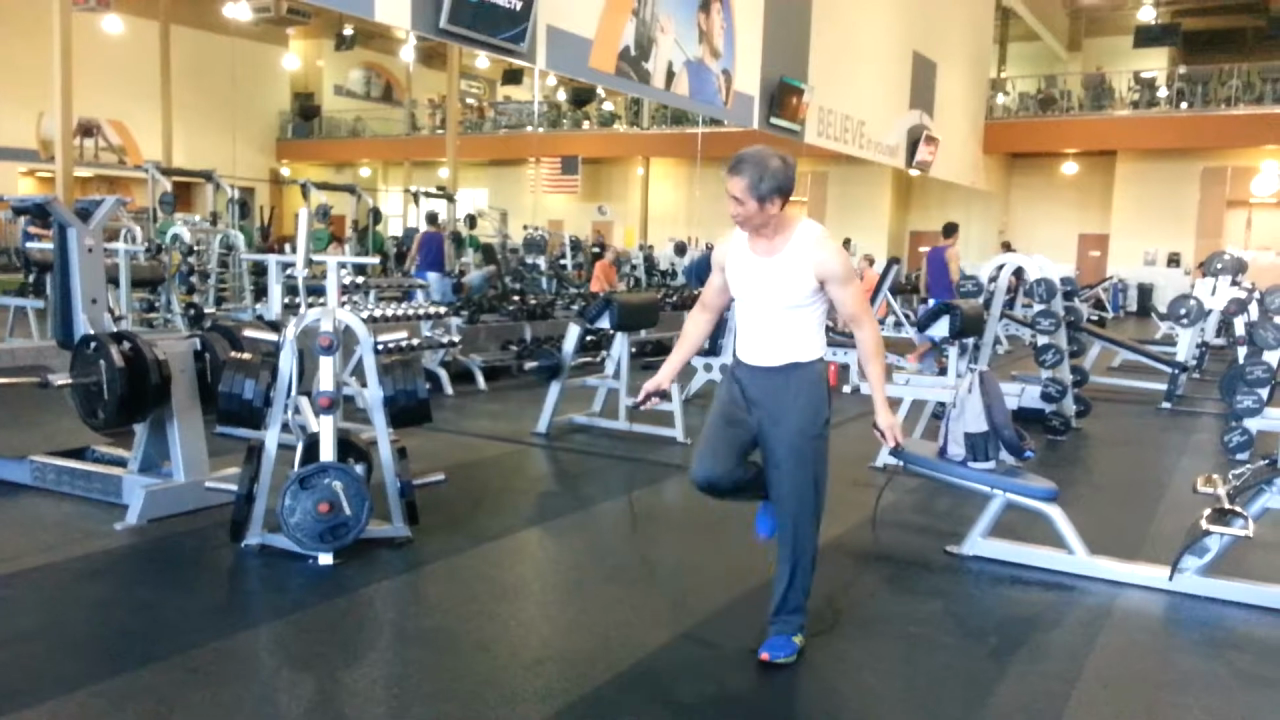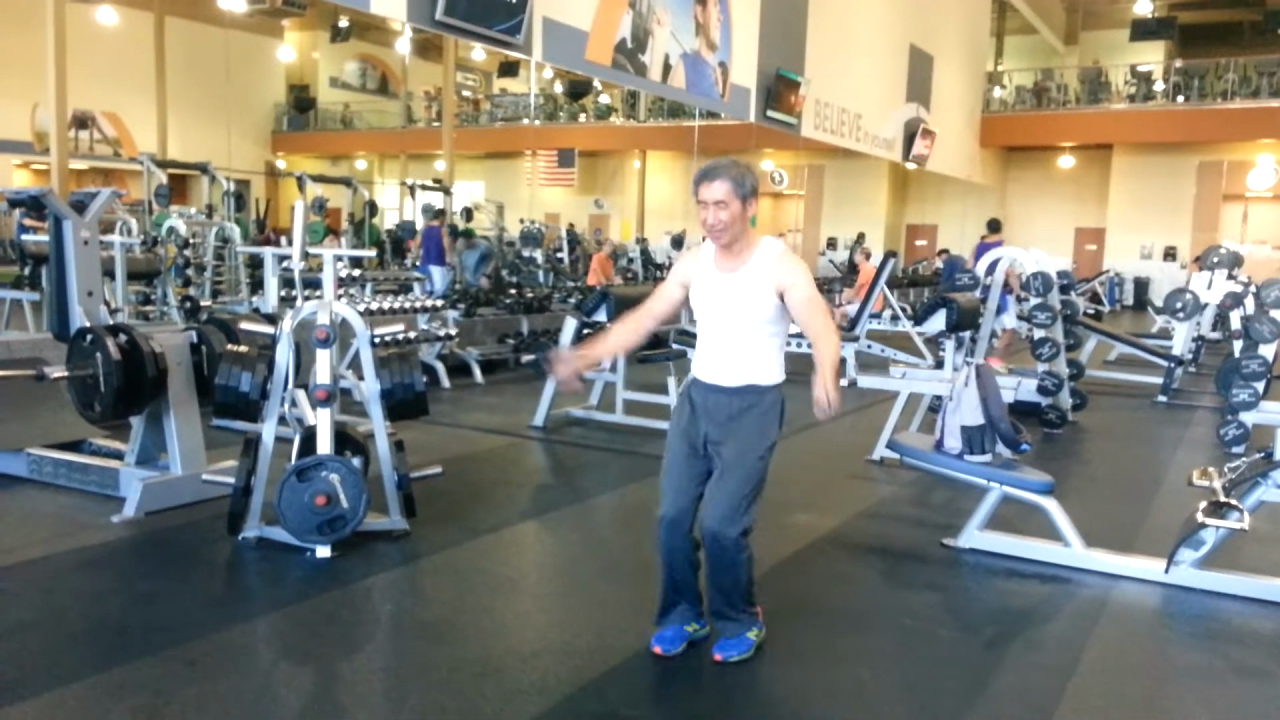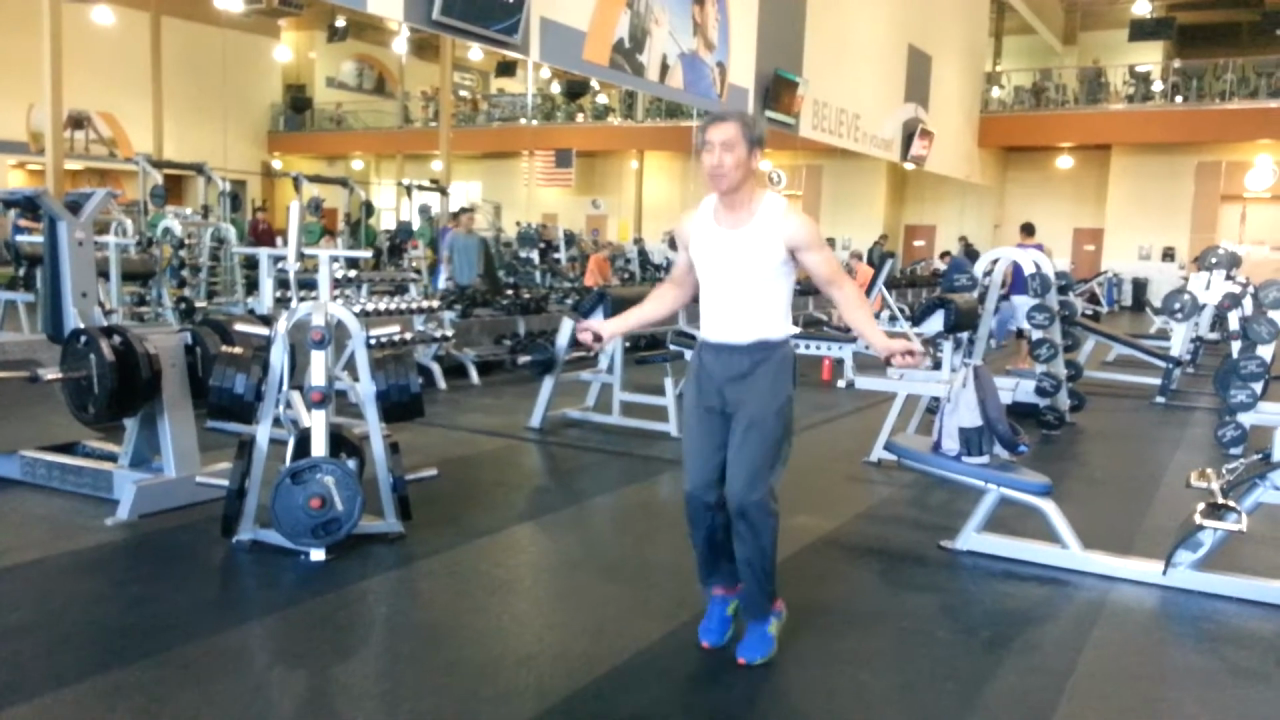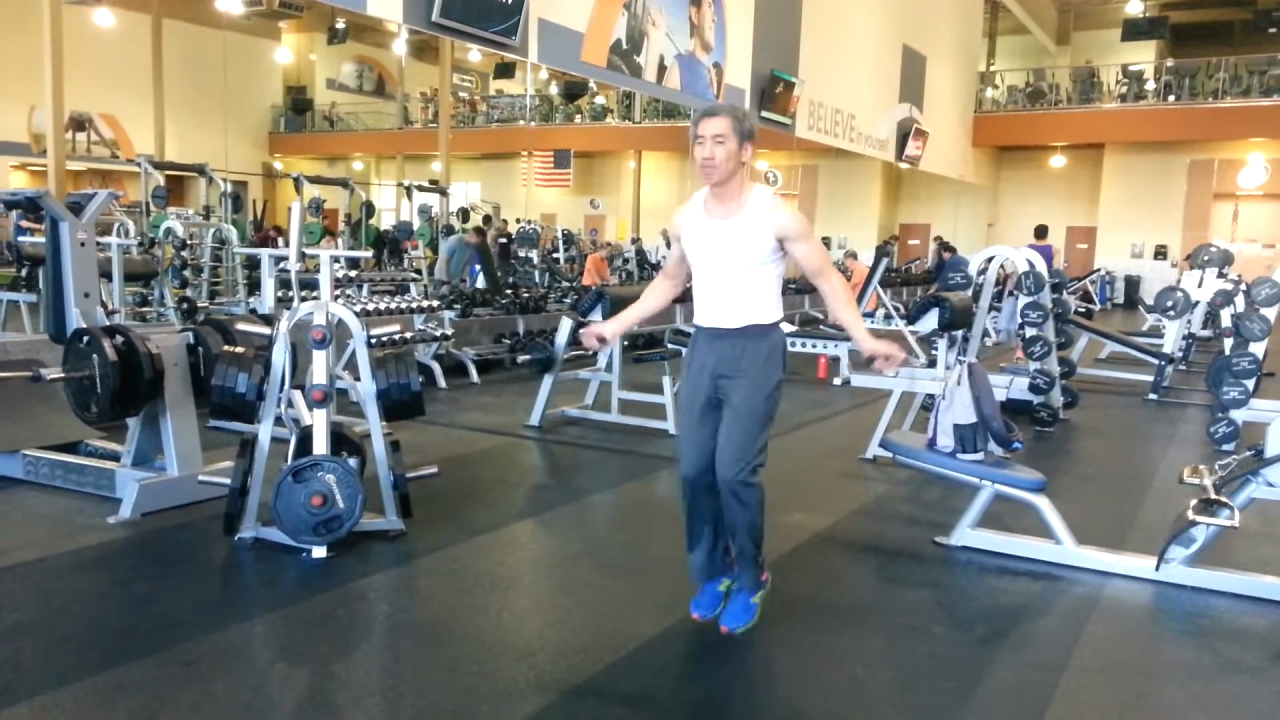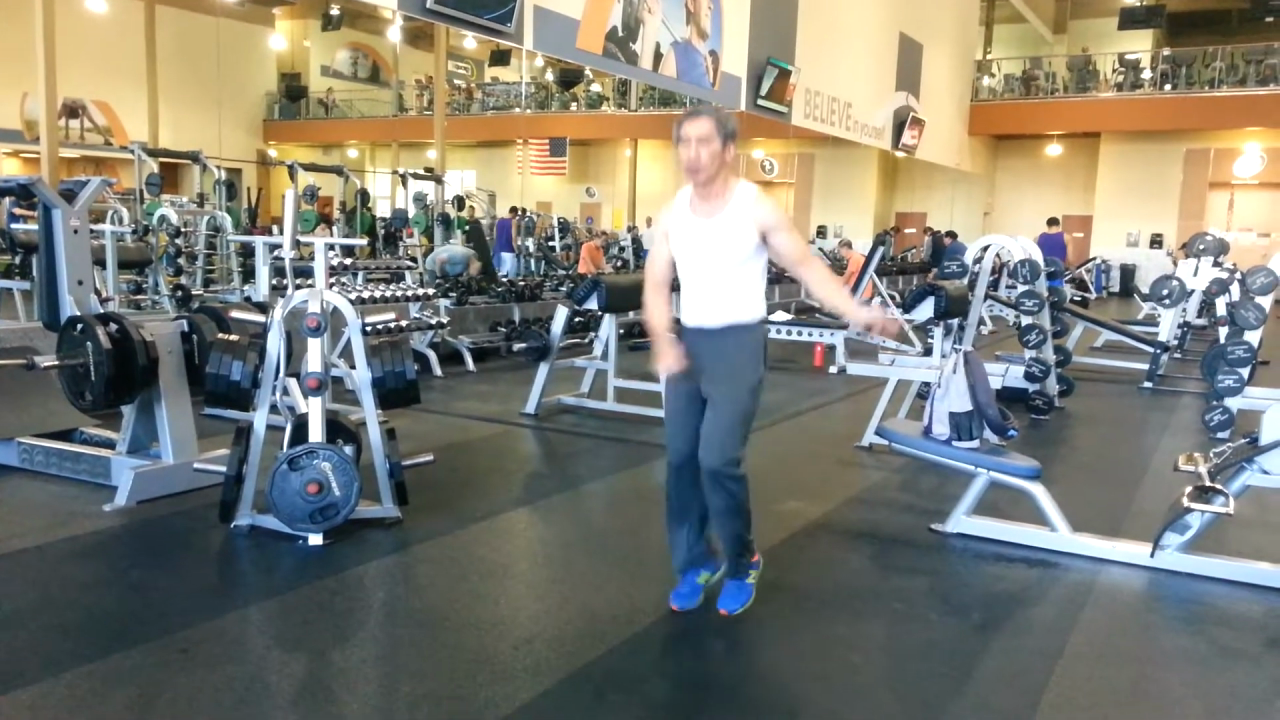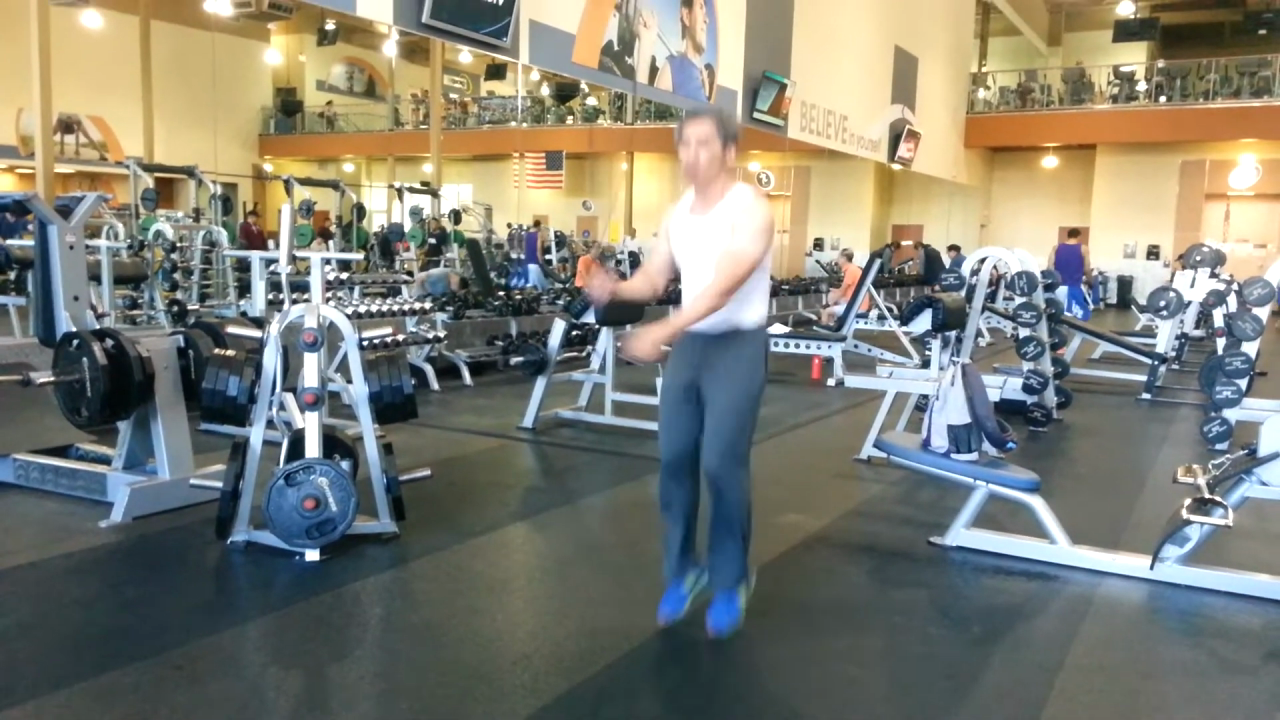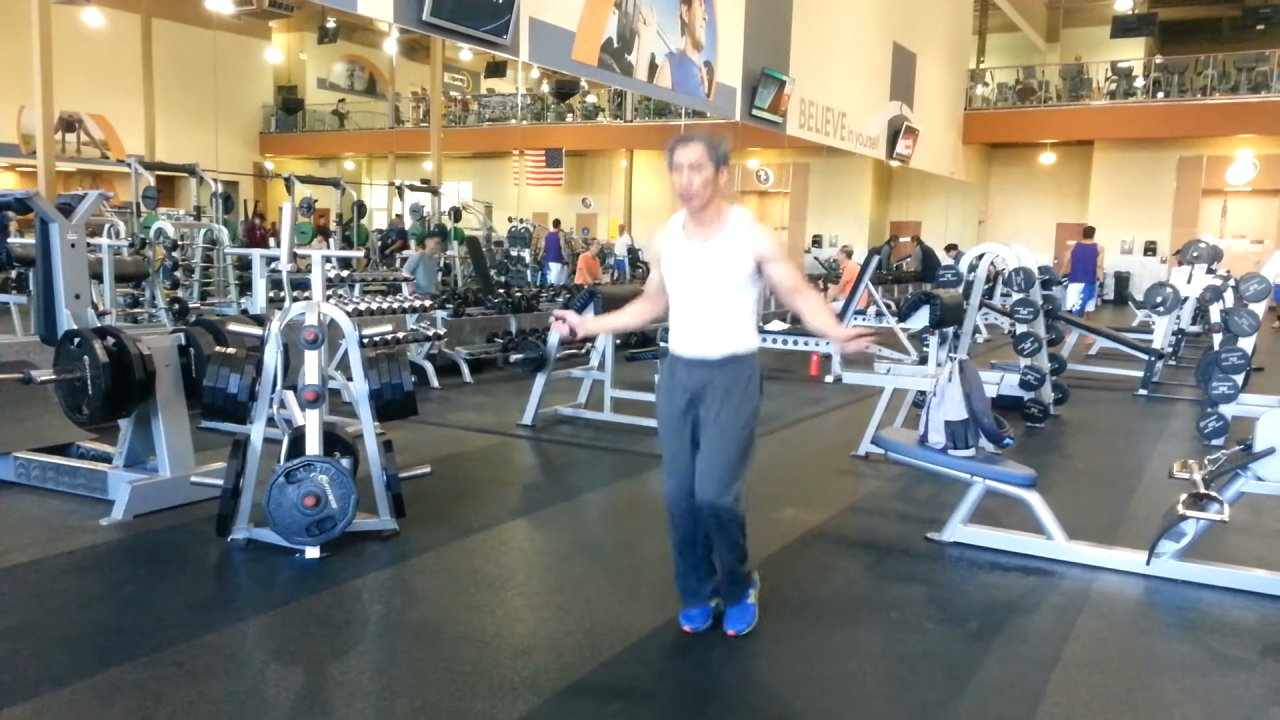
dt=0.7s
person 1, frame 1
left shoulder: (821, 250)
right shoulder: (729, 248)
left elbow: (862, 325)
right elbow: (705, 311)
left wrist: (881, 404)
right wrist: (667, 372)
left hip: (798, 384)
right hip: (742, 378)
left knee: (797, 510)
right knee: (709, 472)
left ankle: (787, 624)
right ankle: (766, 489)
person 1, frame 2
left shoulder: (783, 266)
right shoulder: (693, 261)
left elbow: (821, 330)
right elbow: (647, 317)
left wrist: (826, 374)
right wrist: (588, 354)
left hip: (753, 405)
right hip: (698, 398)
left knee: (720, 524)
right knee: (672, 516)
left ankle: (741, 621)
right ankle: (684, 613)
person 1, frame 3
left shoulder: (788, 222)
right shoulder: (693, 224)
left elbow: (839, 286)
right elbow: (677, 290)
left wrist: (878, 341)
right wrist: (614, 326)
left hip: (766, 365)
right hip: (709, 363)
left knee: (747, 492)
right knee: (700, 489)
left ankle: (763, 610)
right ankle: (723, 584)
person 1, frame 4
left shoulder: (777, 214)
right shoulder: (686, 216)
left elbow: (825, 278)
right elbow: (668, 283)
left wrist: (864, 339)
right wrist: (615, 326)
left hip: (756, 349)
right hip: (704, 348)
left knee: (735, 469)
right knee: (694, 468)
left ankle: (749, 580)
right ankle: (713, 571)
person 1, frame 5
left shoulder: (758, 207)
right shoulder: (672, 214)
left elbow: (808, 269)
right elbow: (655, 287)
left wrist: (859, 312)
right wrist: (662, 339)
left hip: (738, 344)
right hip: (689, 343)
left knee: (717, 459)
right knee: (681, 462)
left ankle: (740, 565)
right ankle: (695, 564)
person 1, frame 6
left shoulder: (751, 213)
right shoulder: (677, 215)
left elbow: (722, 283)
right elbow: (650, 283)
left wrist: (662, 330)
right wrist: (612, 286)
left hip: (738, 348)
right hip: (691, 348)
left knee: (722, 470)
right knee: (672, 464)
left ankle: (729, 582)
right ankle: (682, 571)
person 1, frame 7
left shoulder: (753, 236)
right shoulder: (664, 240)
left elbow: (800, 295)
left wrist: (837, 333)
right wrist: (591, 324)
left hip: (732, 373)
right hip: (678, 373)
left knee: (713, 494)
right knee: (680, 495)
left ankle: (739, 587)
right ankle: (700, 594)
